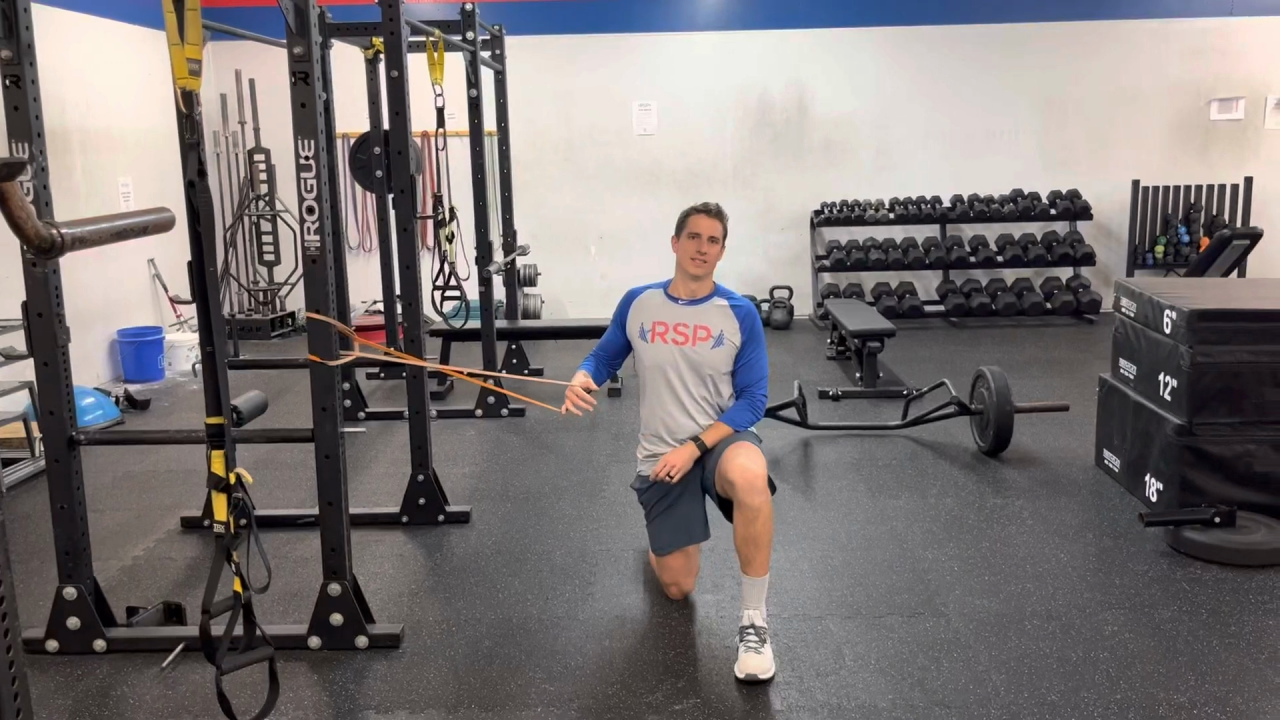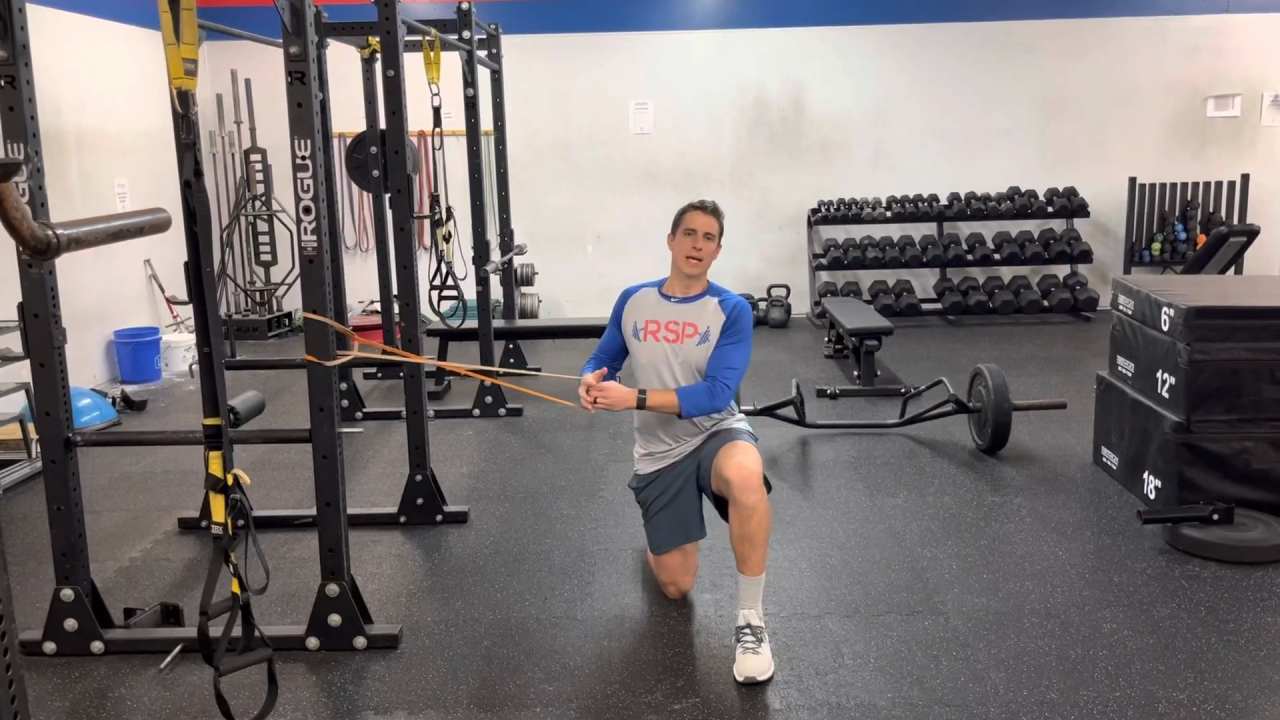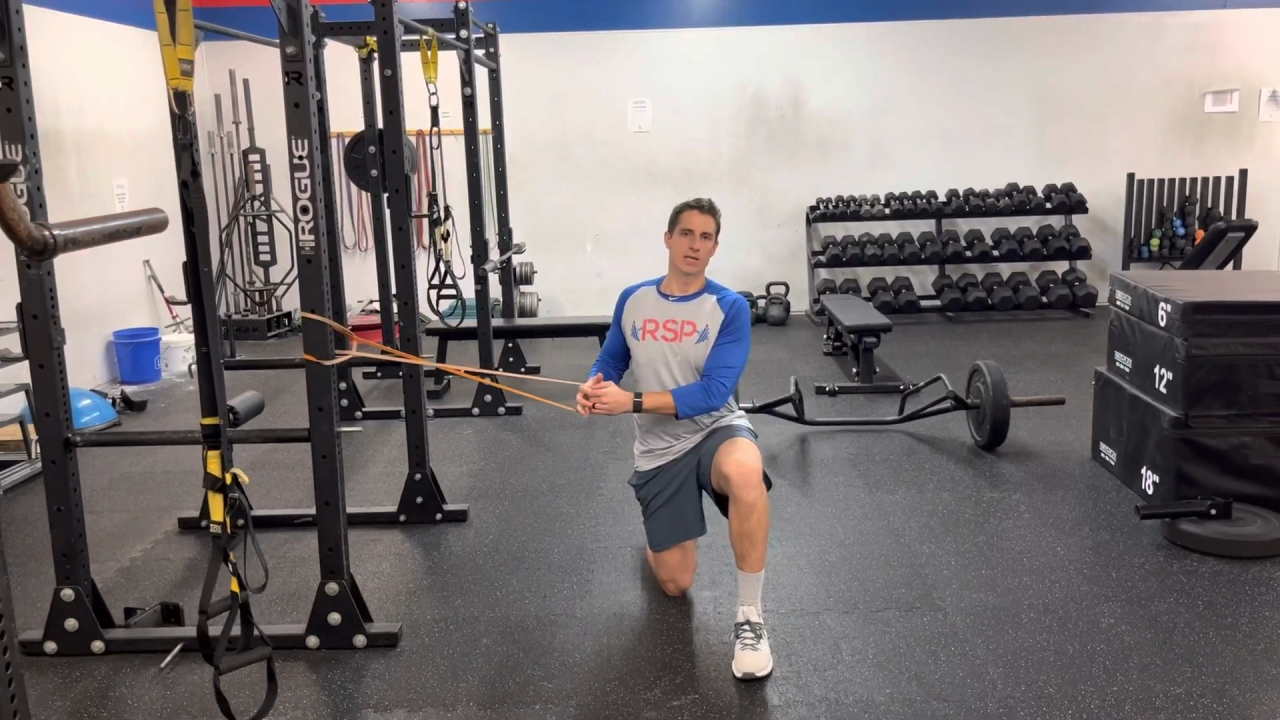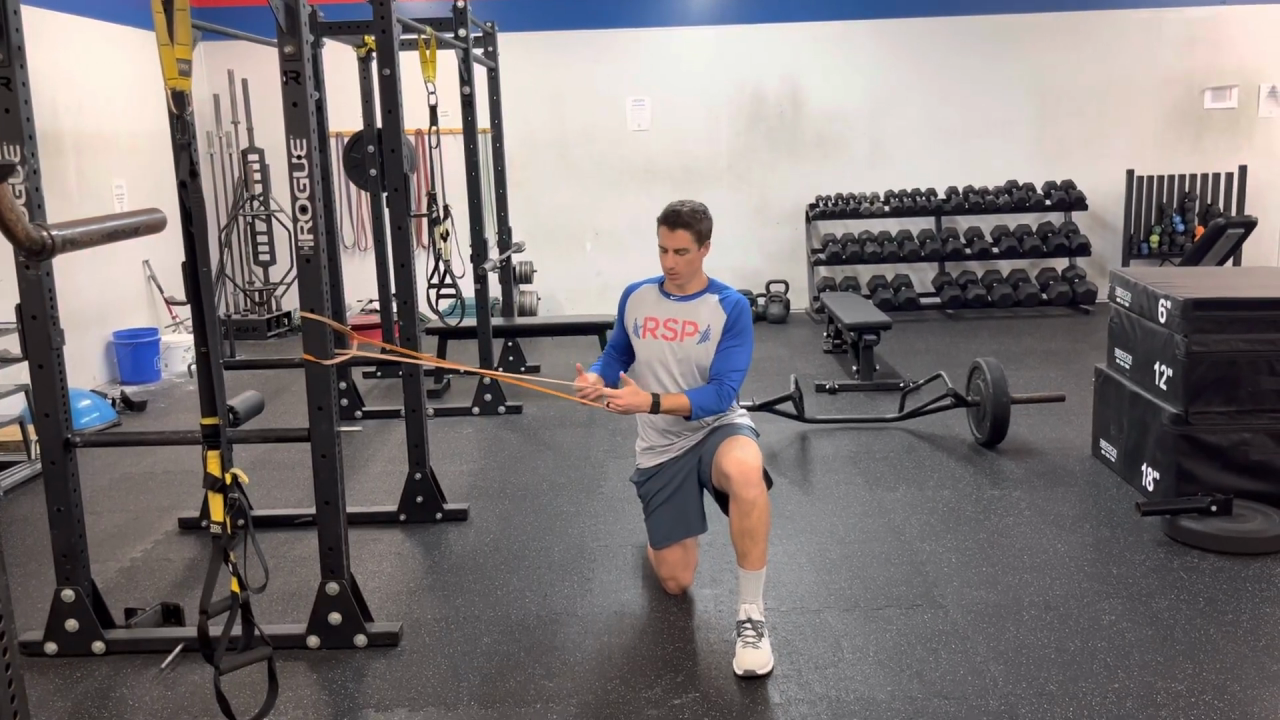
dt=1s
person 1, frame 1
left shoulder: (740, 313)
right shoulder: (637, 303)
left elbow: (752, 400)
right elbow: (604, 357)
left wrist: (695, 447)
right wrist: (581, 378)
left hip: (722, 439)
right hip: (661, 456)
left knee: (751, 478)
right knee: (677, 588)
left ankle: (753, 620)
right ankle: (664, 538)
person 1, frame 2
left shoulder: (732, 310)
right shoulder: (632, 301)
left elbow: (716, 394)
right elbow: (602, 360)
left wrist: (635, 398)
right wrist: (590, 381)
left hip: (716, 433)
right hip: (659, 455)
left knee: (746, 477)
right knee: (676, 586)
left ankle: (750, 620)
right ankle: (666, 534)
person 1, frame 3
left shoulder: (731, 308)
right shoulder: (632, 300)
left elbow: (713, 393)
right elbow: (609, 362)
left wrist: (632, 401)
right wrist: (593, 387)
left hip: (716, 430)
right hip: (659, 451)
left knee: (746, 474)
right knee: (675, 583)
left ankle: (749, 617)
right ankle: (665, 534)
person 1, frame 4
left shoulder: (731, 307)
right shoulder: (635, 297)
left elbow: (722, 394)
right elbow: (616, 356)
left wrist: (649, 402)
right wrist: (596, 379)
left hip: (717, 428)
right hip: (660, 448)
left knee: (746, 473)
right knee: (675, 582)
left ankle: (750, 615)
right ankle: (666, 533)
